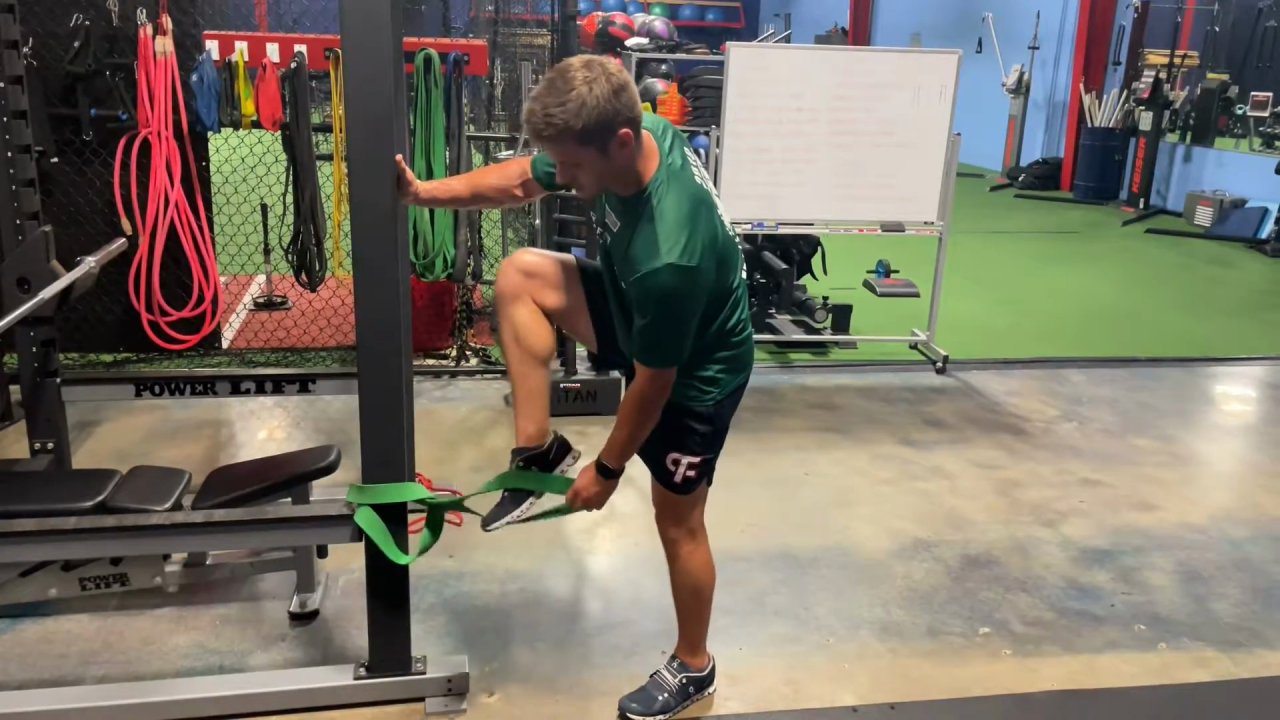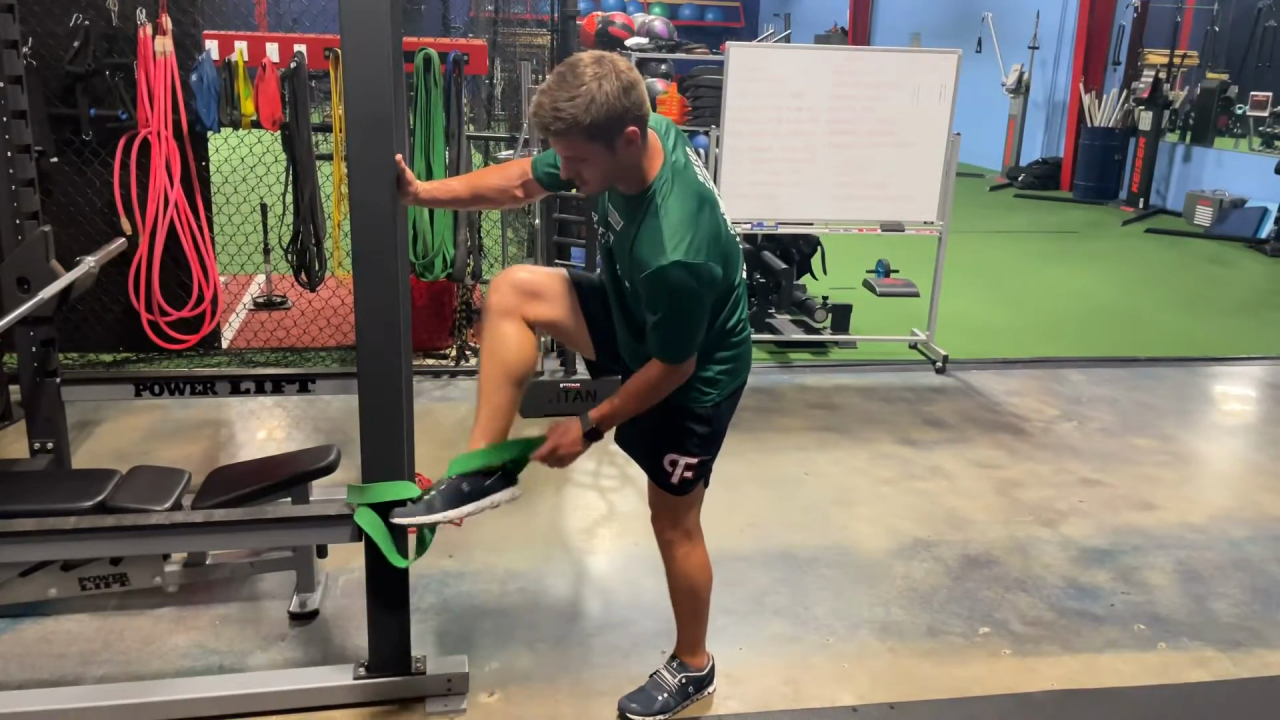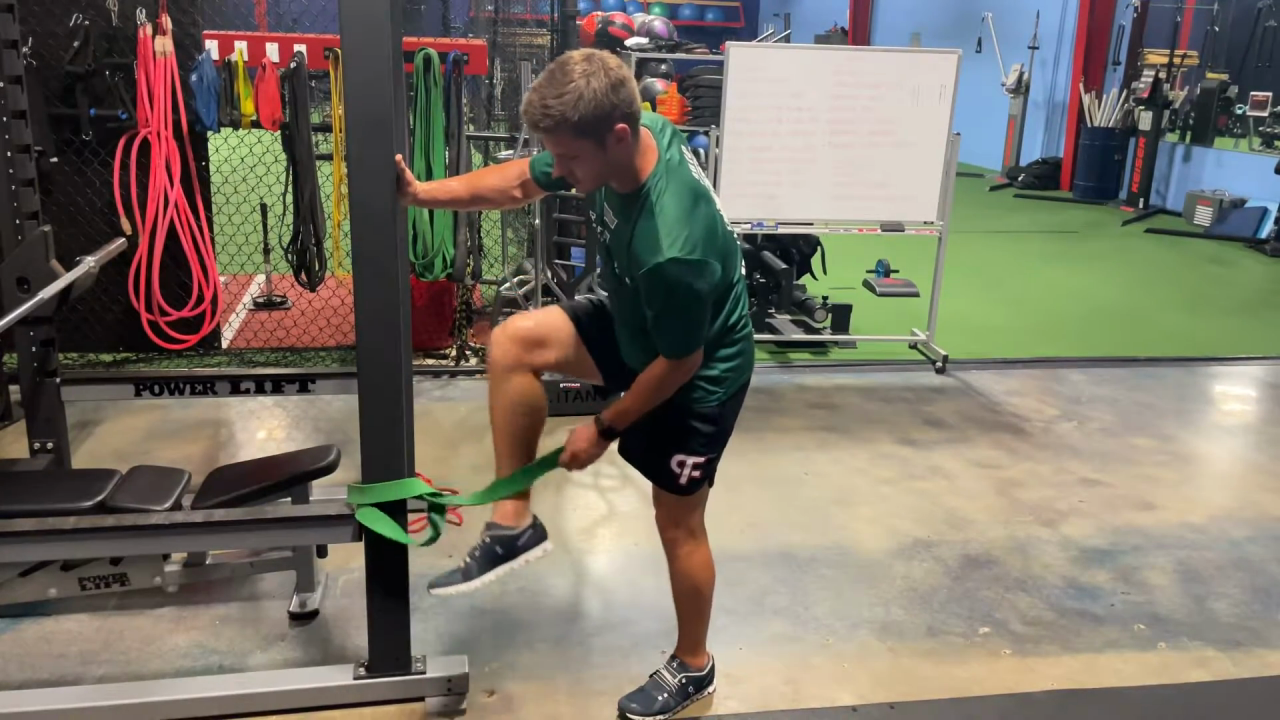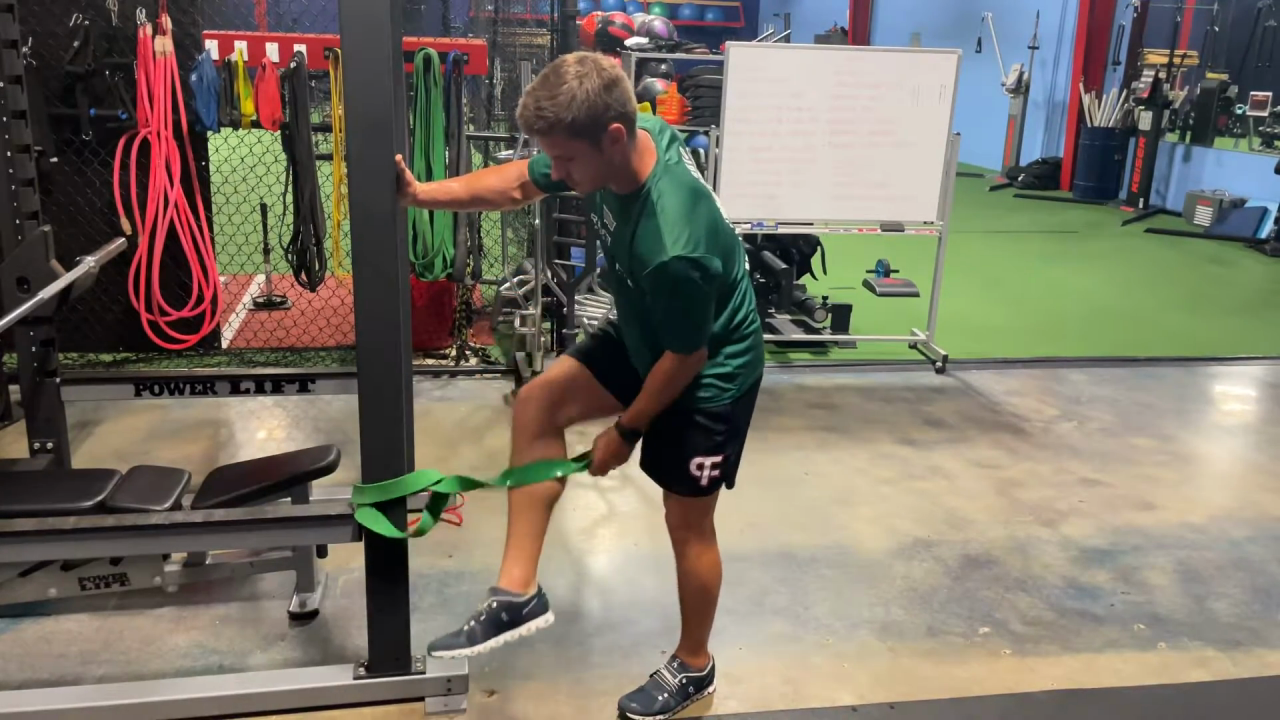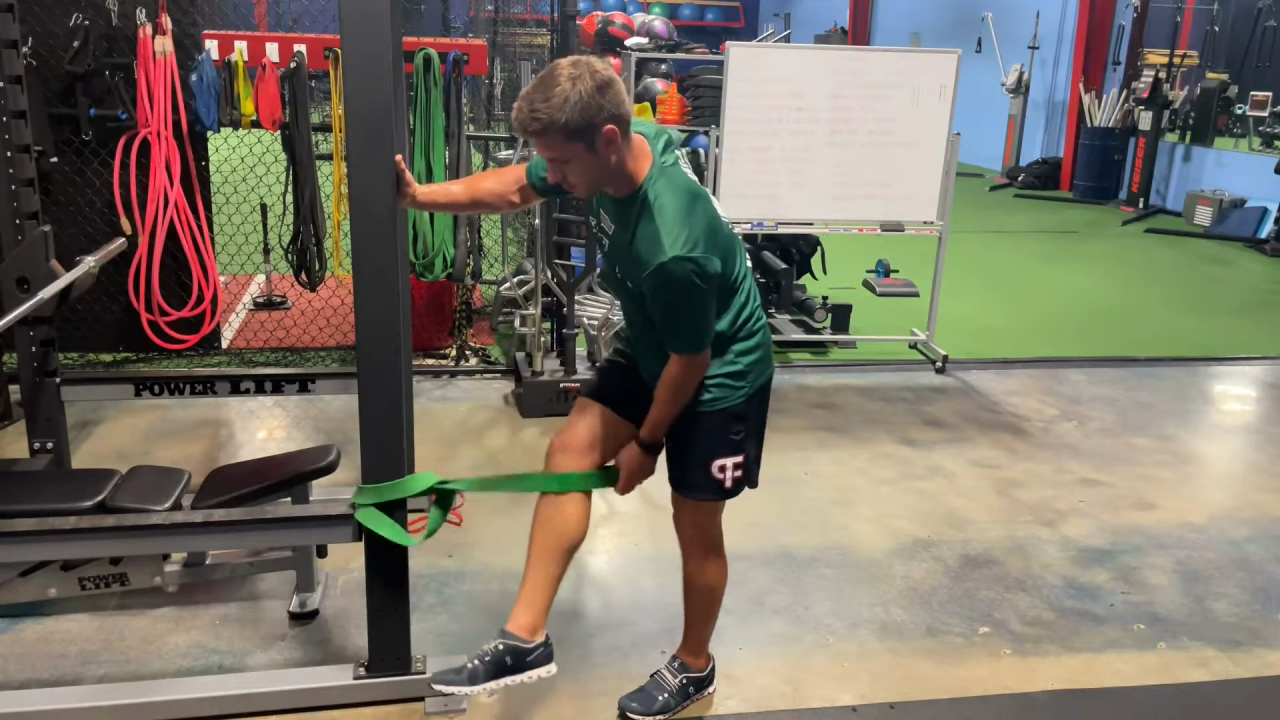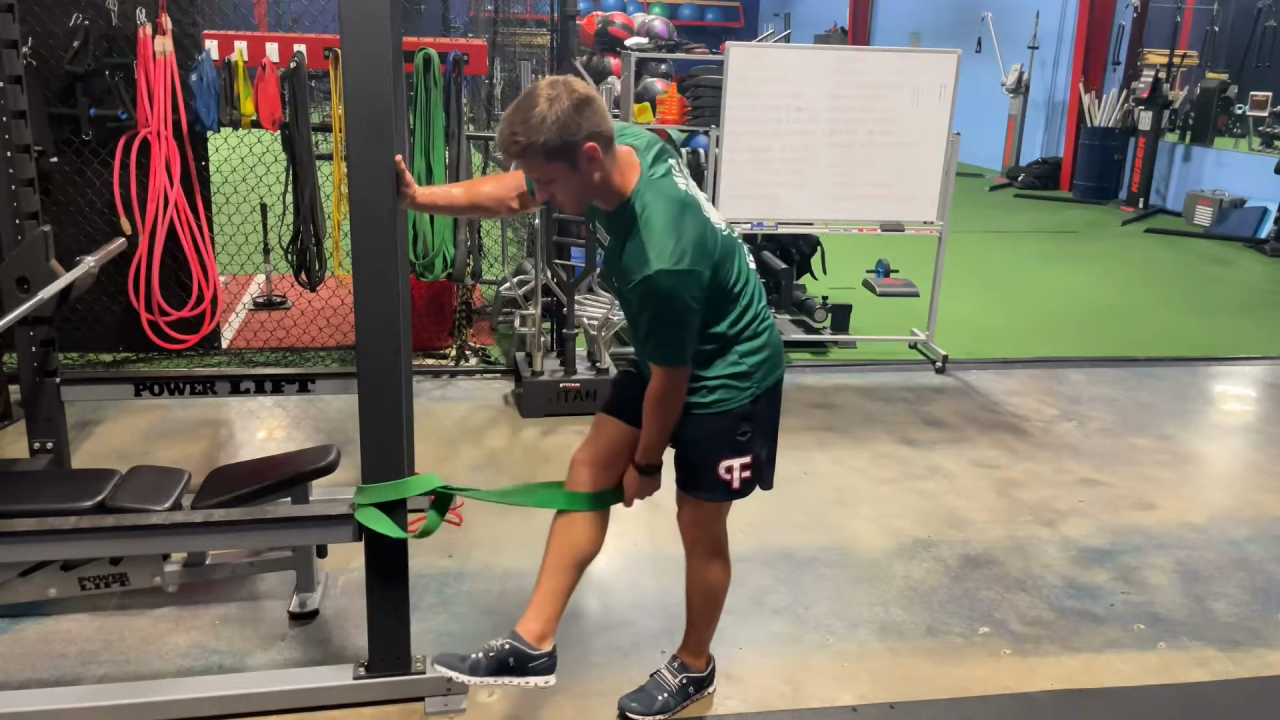
dt=0.3s
person 1, frame 1
left shoulder: (669, 258)
right shoulder: (639, 132)
left elbow: (653, 383)
right elbow: (521, 180)
left wrist: (605, 471)
right wrist: (424, 191)
left hip: (698, 372)
right hip: (642, 317)
left knee: (676, 519)
right knee: (520, 274)
left ankle: (693, 665)
right ankle: (538, 449)
person 1, frame 2
left shoulder: (675, 253)
right shoulder: (631, 137)
left elbow: (671, 367)
right elbow: (522, 180)
left wrist: (589, 428)
right wrist: (423, 191)
left hip: (693, 374)
right hip: (637, 318)
left knee: (672, 521)
right knee: (512, 291)
left ankle: (692, 666)
right ankle: (485, 469)
person 1, frame 3
left shoulder: (673, 249)
right shoulder: (626, 138)
left elbow: (677, 363)
right elbow: (518, 183)
left wrist: (604, 429)
right wrist: (423, 192)
left hip: (698, 376)
right hip: (636, 326)
left knee: (677, 522)
right knee: (512, 342)
left ankle: (692, 666)
right ankle: (513, 524)
person 1, frame 4
left shoulder: (674, 247)
right shoulder: (620, 140)
left elbow: (685, 361)
right elbow: (517, 184)
left wrist: (625, 433)
right wrist: (423, 193)
left hip: (709, 373)
right hip: (643, 338)
left knee: (686, 521)
right knee: (535, 405)
left ankle: (693, 666)
right ankle: (516, 596)
person 1, frame 5
left shoulder: (673, 248)
right shoulder: (618, 144)
left elbow: (689, 363)
right elbow: (514, 188)
left wrist: (644, 445)
right wrist: (421, 195)
left hip: (719, 375)
right hip: (649, 349)
left knee: (695, 524)
right knee: (567, 452)
left ankle: (693, 666)
right ankle: (525, 638)
person 1, frame 6
left shoulder: (660, 260)
right shoulder: (620, 141)
left elbow: (670, 382)
right elbow: (514, 192)
left wrist: (646, 463)
right wrist: (421, 197)
left hip: (728, 372)
right hip: (670, 352)
left knee: (699, 524)
right knee: (589, 470)
left ankle: (693, 666)
right ankle: (533, 642)
